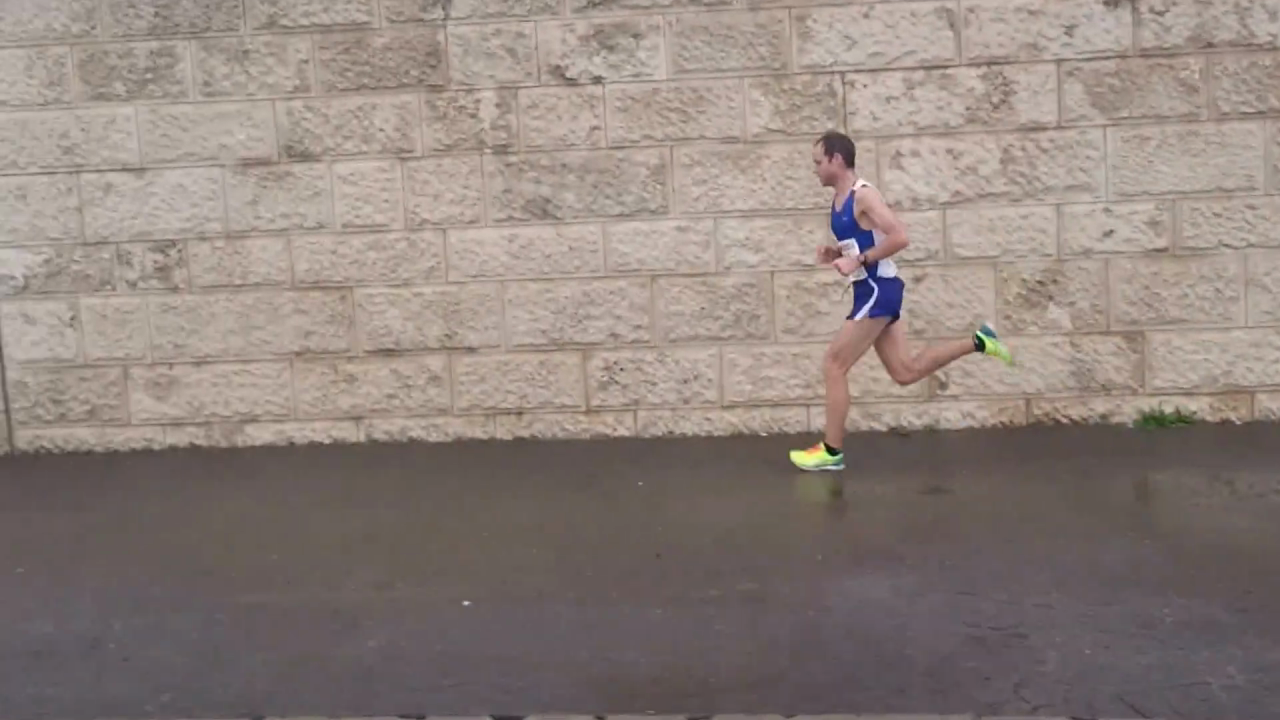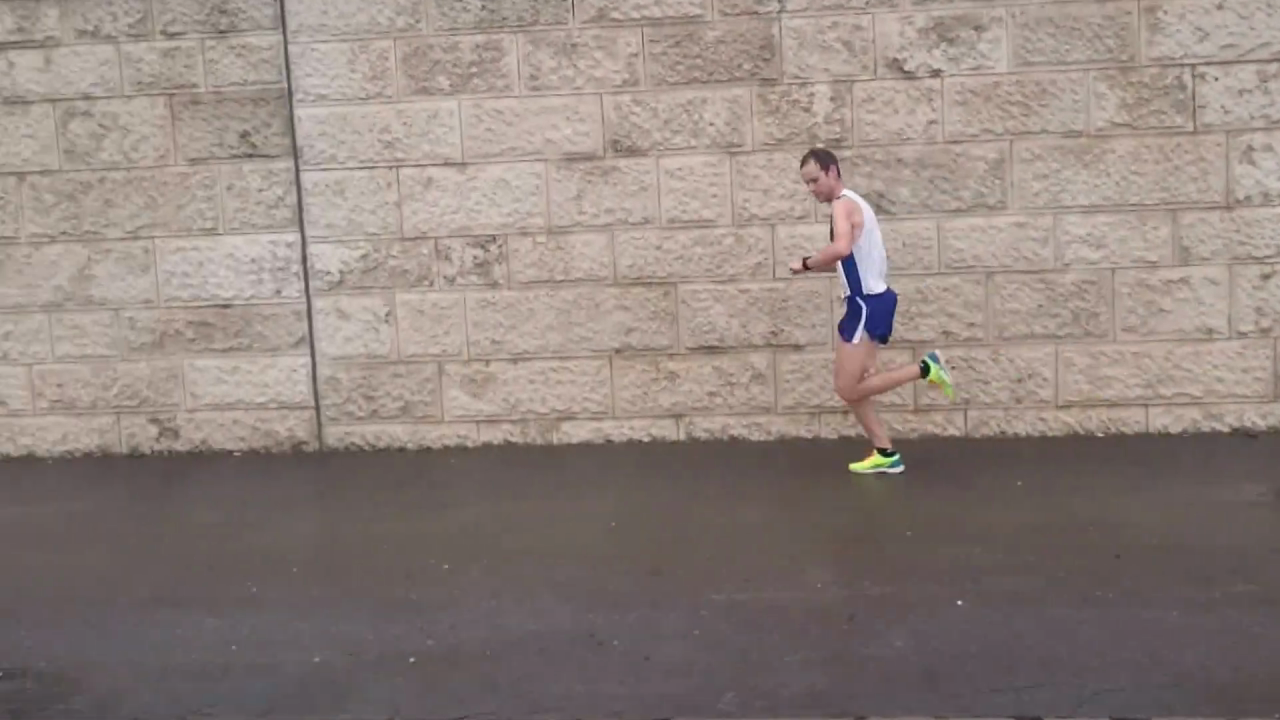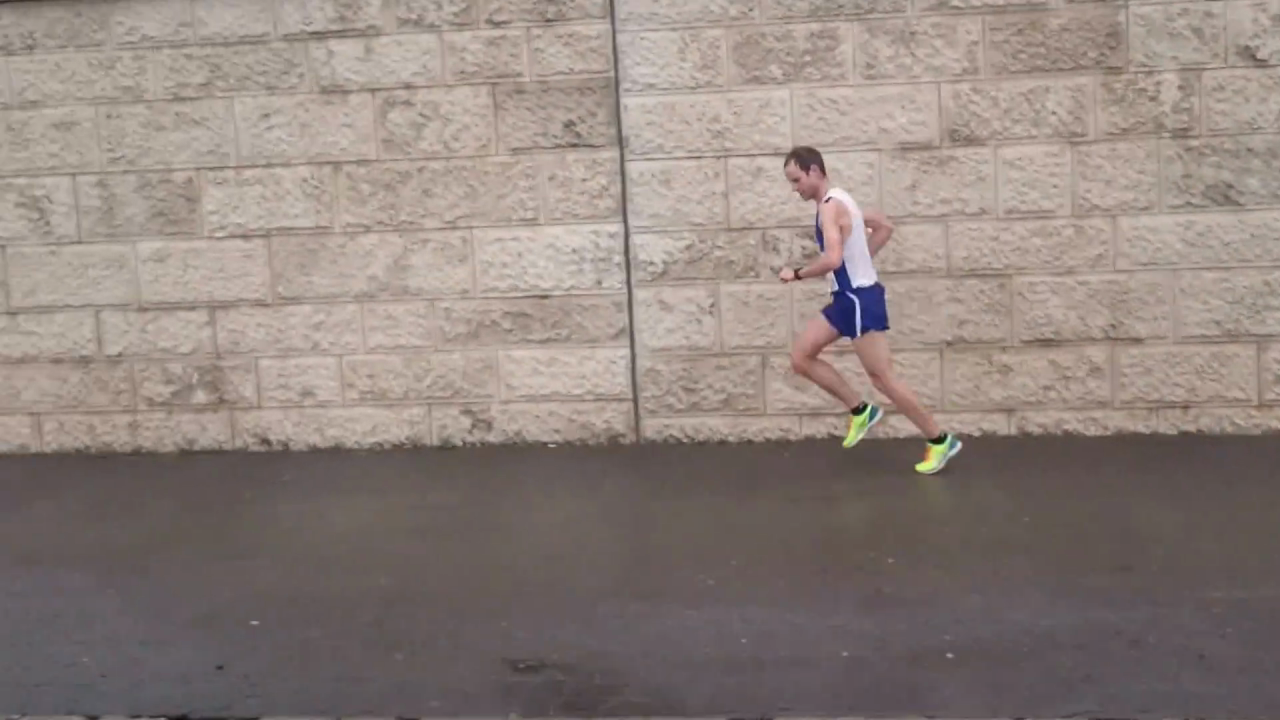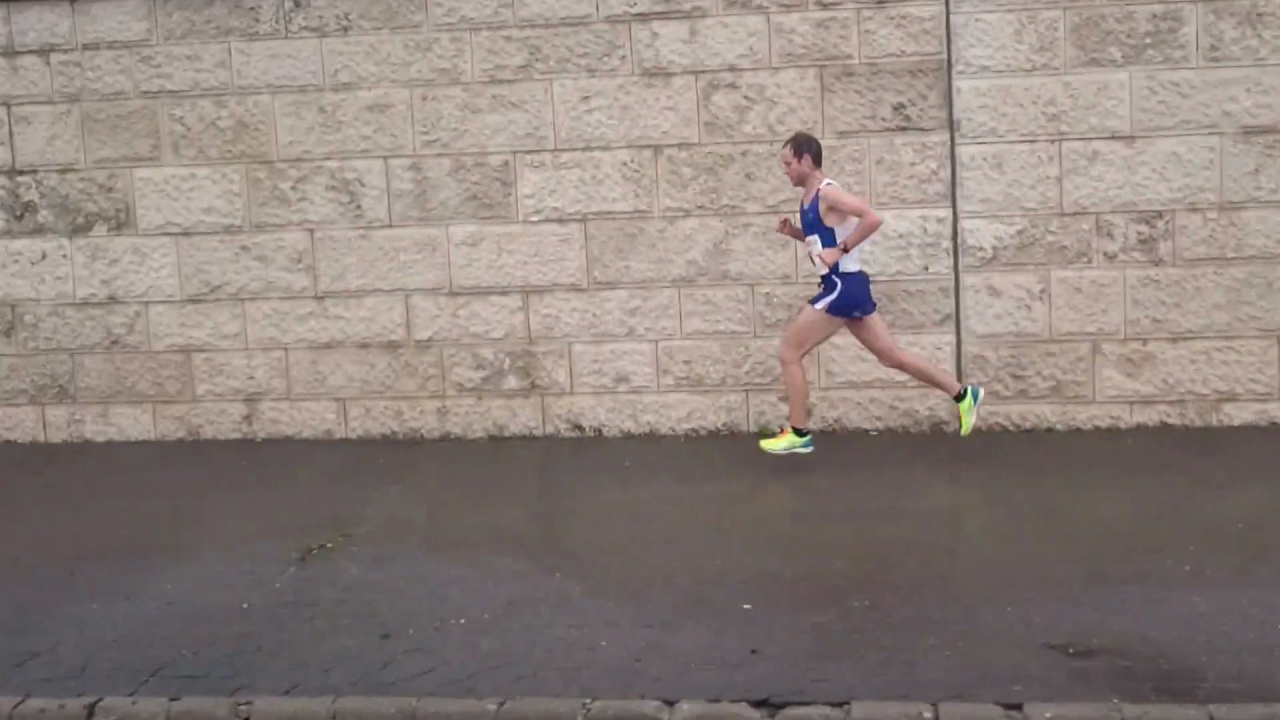
dt=0.4s
person 1, frame 1
left shoulder: (863, 196)
right shoulder: (839, 197)
left elbow: (900, 237)
left wrist: (859, 262)
right wrist: (832, 253)
left hip: (878, 291)
right hip: (869, 292)
left knee: (832, 367)
right knee: (904, 373)
left ankle: (830, 451)
right ankle: (978, 341)
person 1, frame 2
left shoulder: (845, 205)
right shoulder: (854, 206)
left elbow: (840, 249)
left wrist: (804, 263)
right wrist: (813, 263)
left hip: (867, 306)
right hip: (868, 302)
left knee: (849, 390)
right knee: (853, 388)
left ankle: (925, 369)
right ankle: (886, 453)
person 1, frame 3
left shoulder: (832, 206)
right shoulder: (838, 201)
left elbow: (833, 260)
right elbow: (884, 228)
left wrist: (796, 272)
left hip: (860, 300)
right hip: (848, 298)
left knee: (884, 381)
right knee: (799, 358)
left ankle: (939, 441)
right ankle: (860, 410)
person 1, frame 4
left shoulder: (828, 193)
right shoulder: (812, 196)
left elbow: (873, 218)
left wrist: (837, 253)
right wrist: (793, 232)
left hip: (843, 286)
right hip: (844, 287)
left knee: (788, 352)
right knee: (891, 355)
left ankle: (799, 433)
right ankle: (962, 395)
